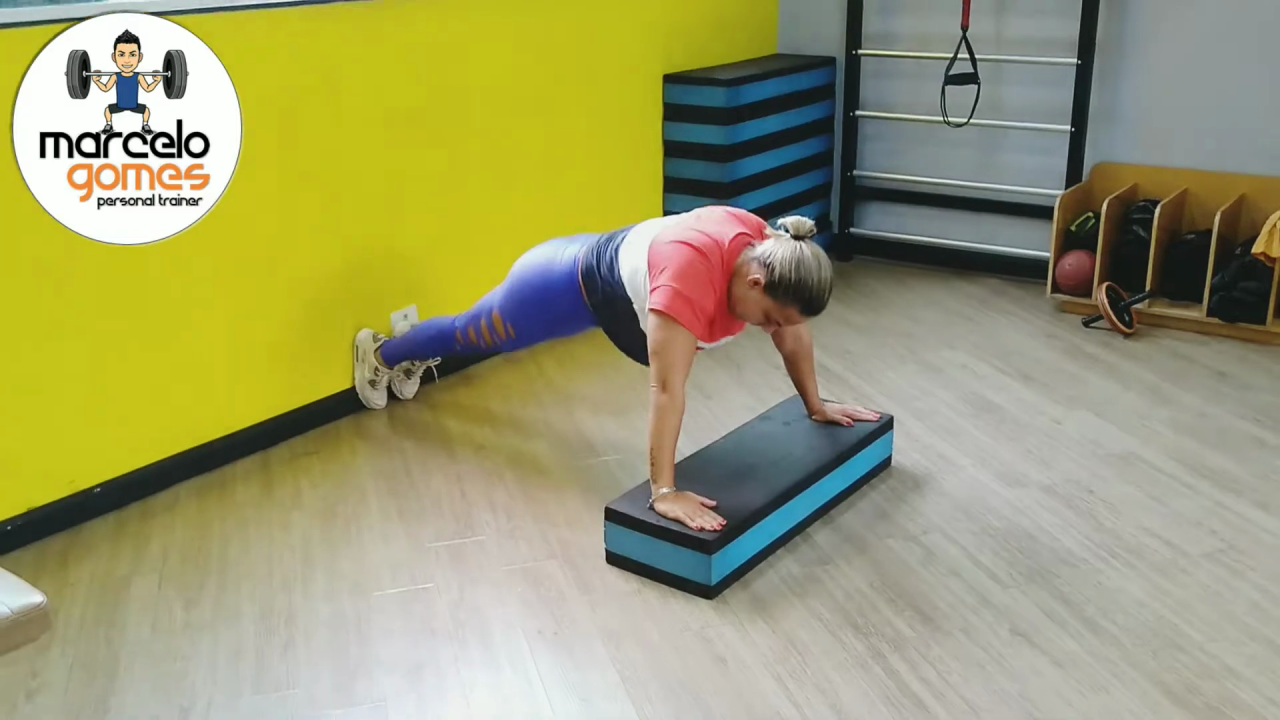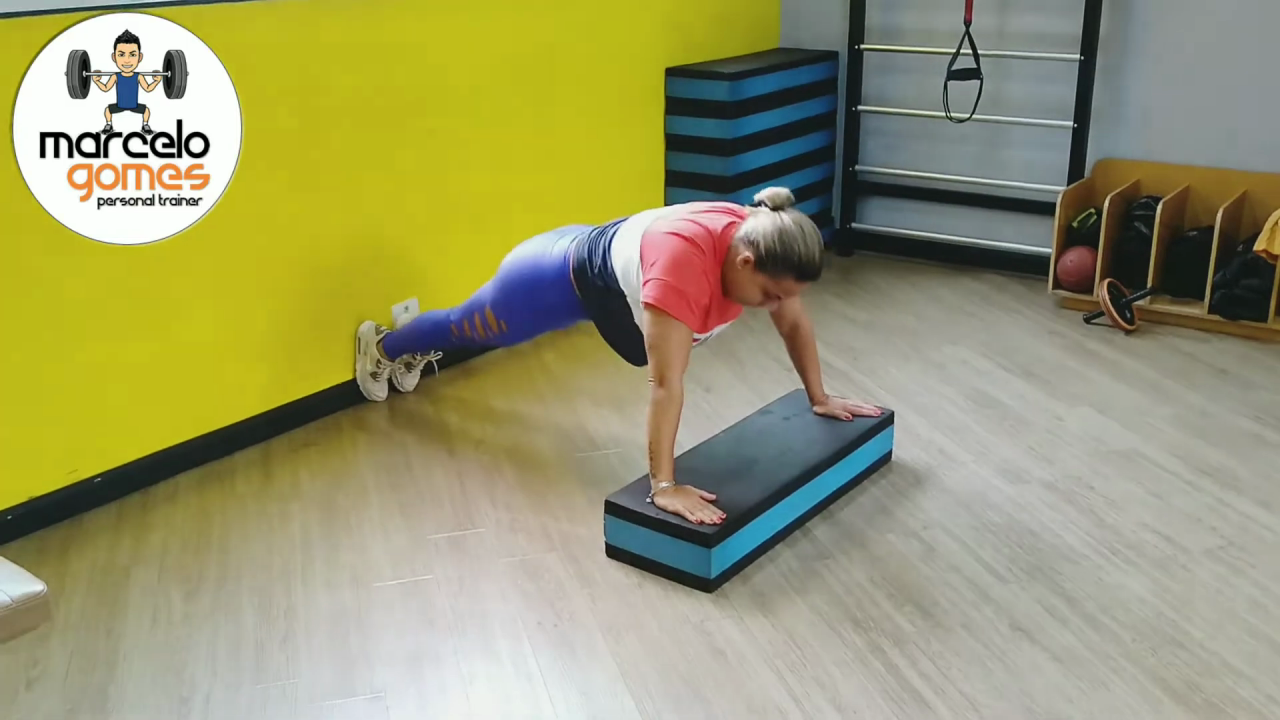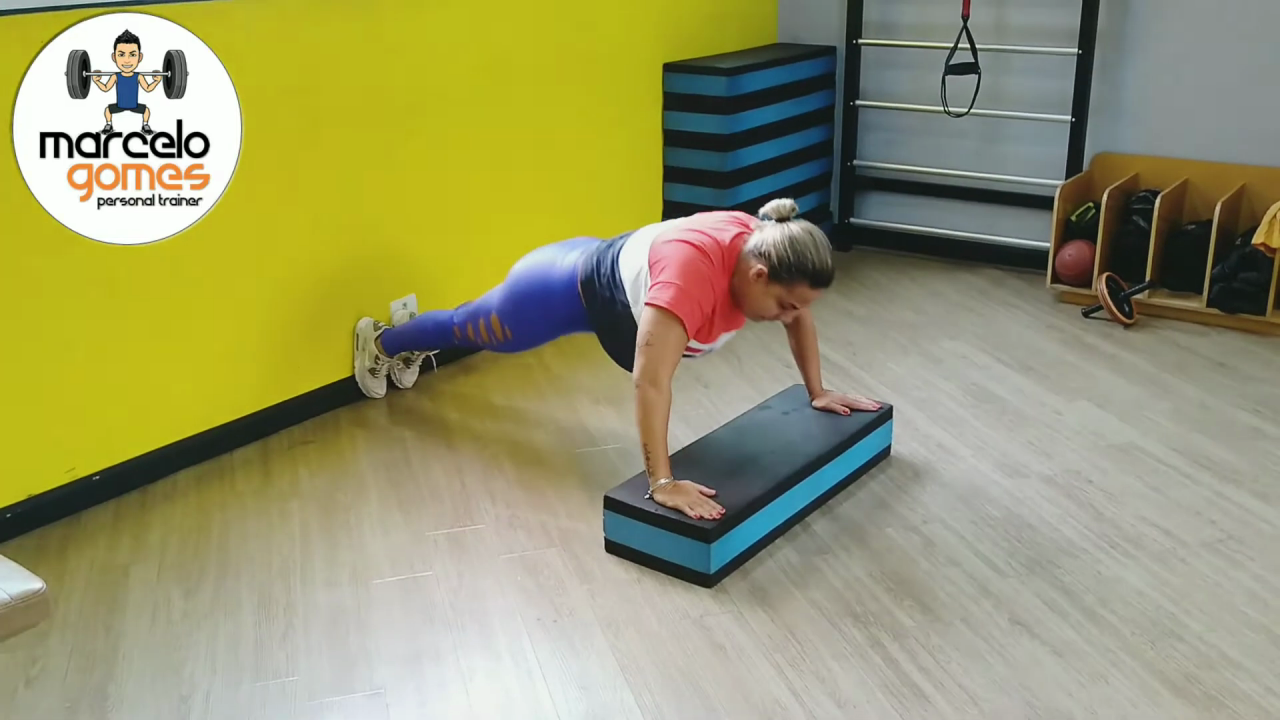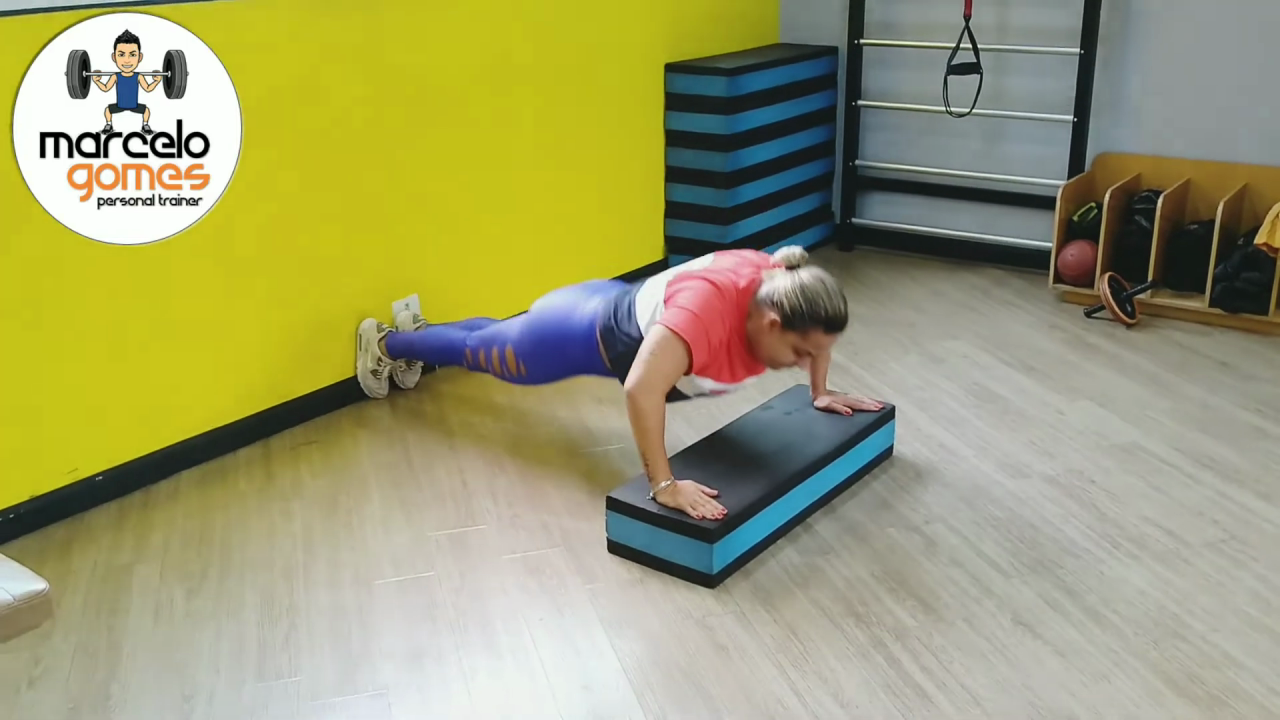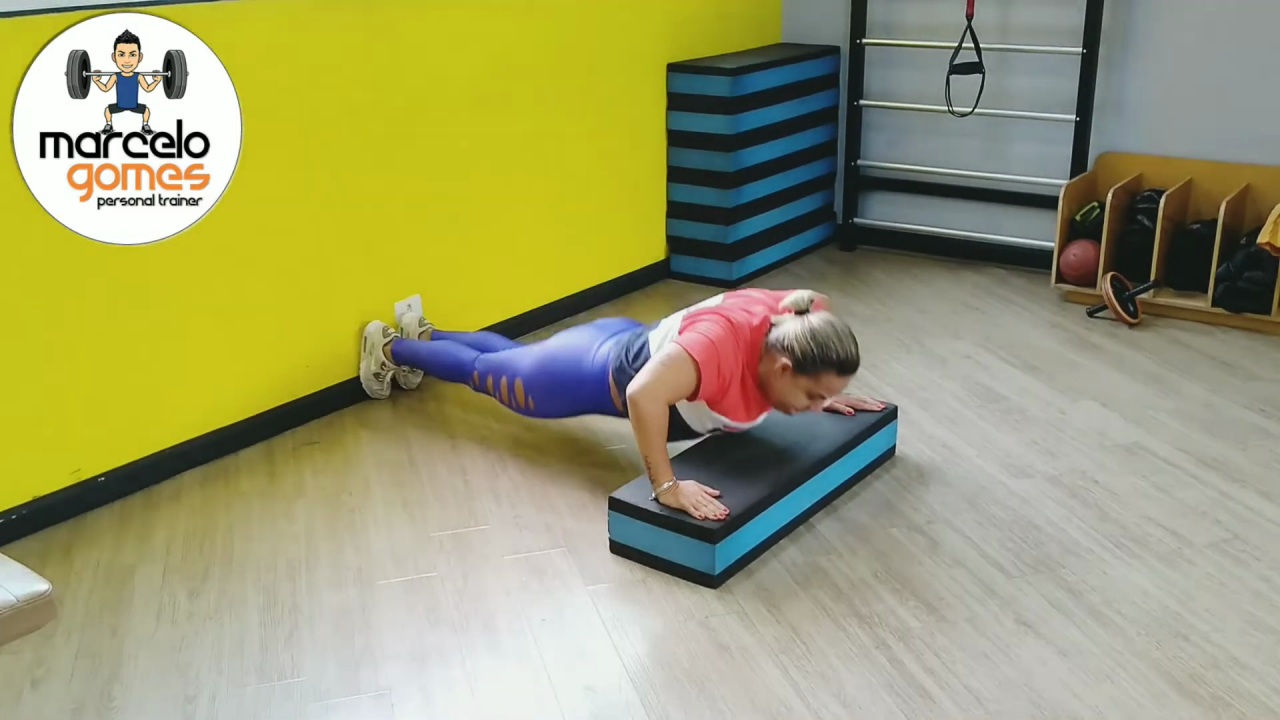
dt=0.3s
person 1, frame 1
left shoulder: (775, 257)
right shoulder: (693, 269)
left elbow: (794, 338)
right elbow: (667, 387)
left wrist: (816, 405)
right wrist: (664, 492)
left hip: (608, 286)
right hip: (567, 282)
left knee: (475, 337)
right knee: (468, 334)
left ankle: (413, 358)
right ankle: (381, 352)
person 1, frame 2
left shoulder: (764, 241)
right shoulder: (685, 259)
left elbow: (795, 322)
right elbow: (665, 383)
left wrist: (820, 399)
right wrist: (664, 487)
left hip: (598, 276)
right hip: (559, 275)
left knee: (474, 331)
right knee: (465, 328)
left ankle: (413, 353)
right ankle: (382, 347)
person 1, frame 3
left shoulder: (771, 250)
right shoulder: (694, 268)
left elbow: (801, 319)
right elbow: (650, 380)
left wrist: (817, 391)
right wrist: (663, 483)
left hip: (609, 279)
right hip: (566, 289)
left knee: (476, 329)
right knee: (466, 329)
left ankle: (408, 342)
right ankle: (382, 340)
person 1, frame 4
left shoulder: (784, 290)
right shoulder: (710, 305)
left elbow: (815, 329)
right elbow: (641, 390)
left wrist: (822, 391)
right wrist: (664, 486)
left hip: (621, 313)
right hip: (585, 332)
left knee: (490, 340)
right knee: (477, 351)
left ankle: (418, 327)
right ankle: (386, 342)
person 1, frame 5
left shoulder: (792, 326)
right shoulder: (725, 345)
left elbow: (819, 302)
right elbow: (642, 395)
left wrist: (835, 395)
right wrist: (667, 487)
left hip: (633, 343)
right hip: (602, 376)
left knee: (513, 353)
right knee: (484, 374)
left ankle: (423, 332)
right ankle: (389, 346)
